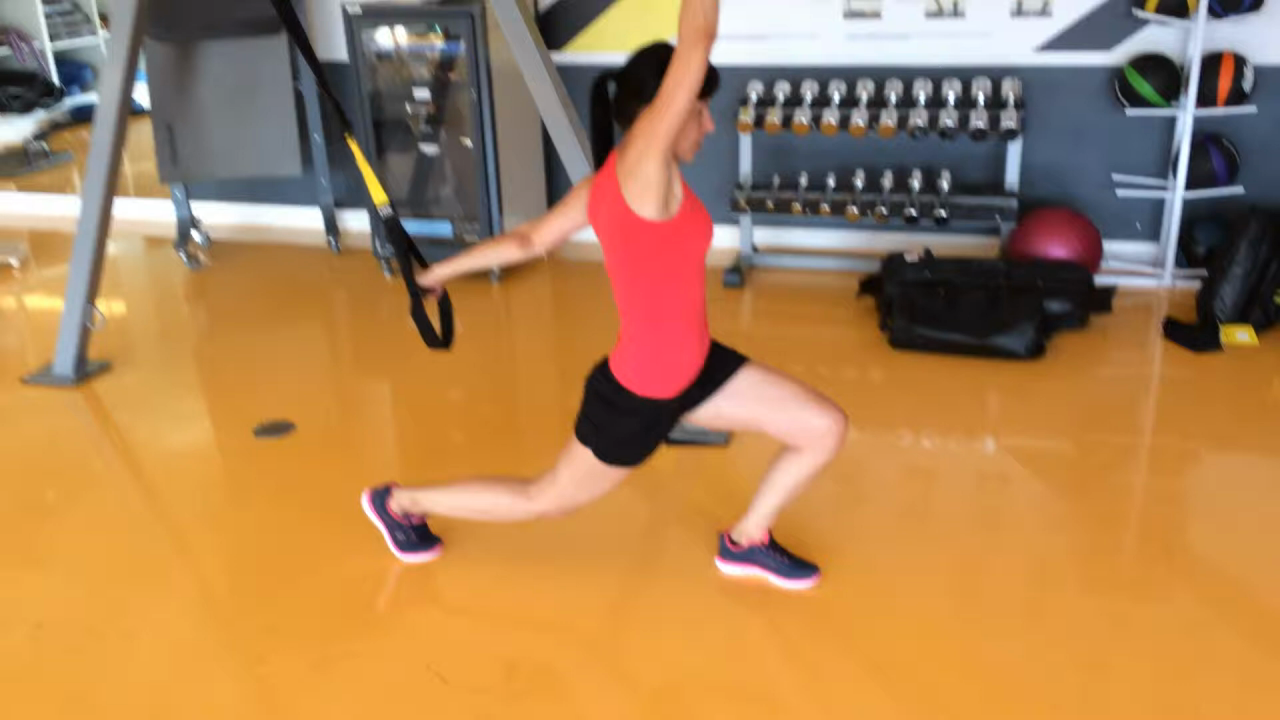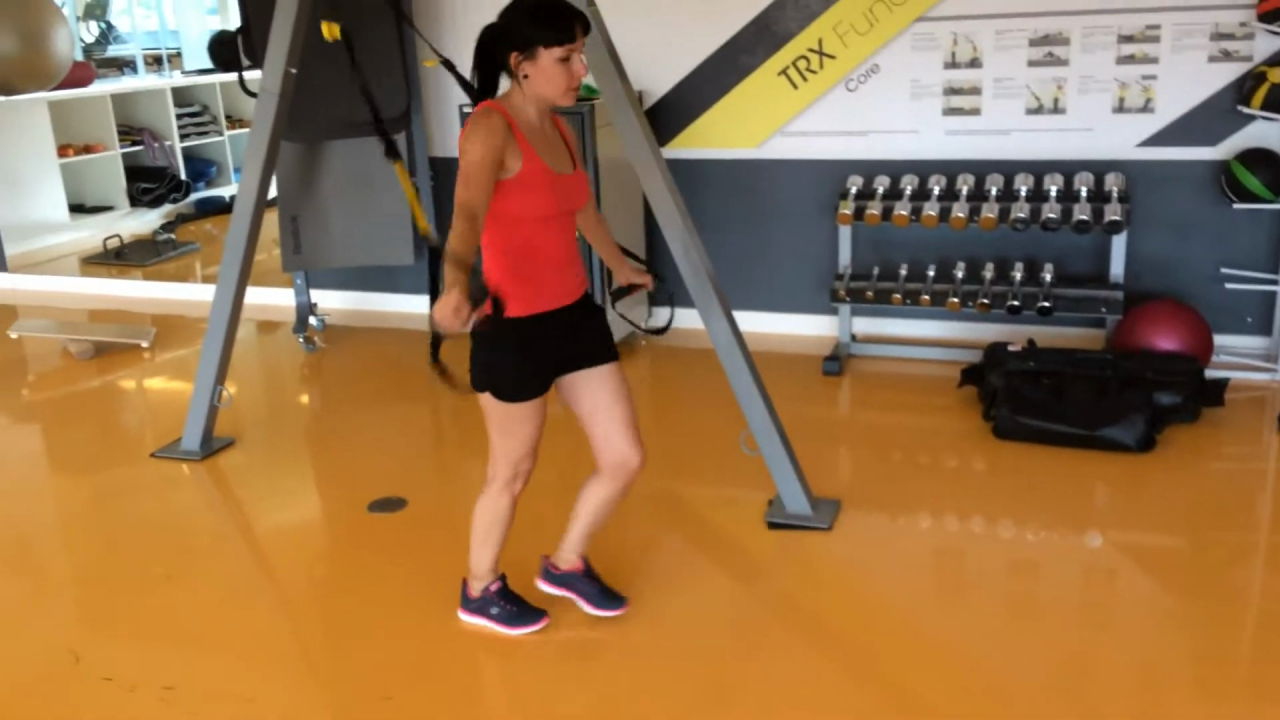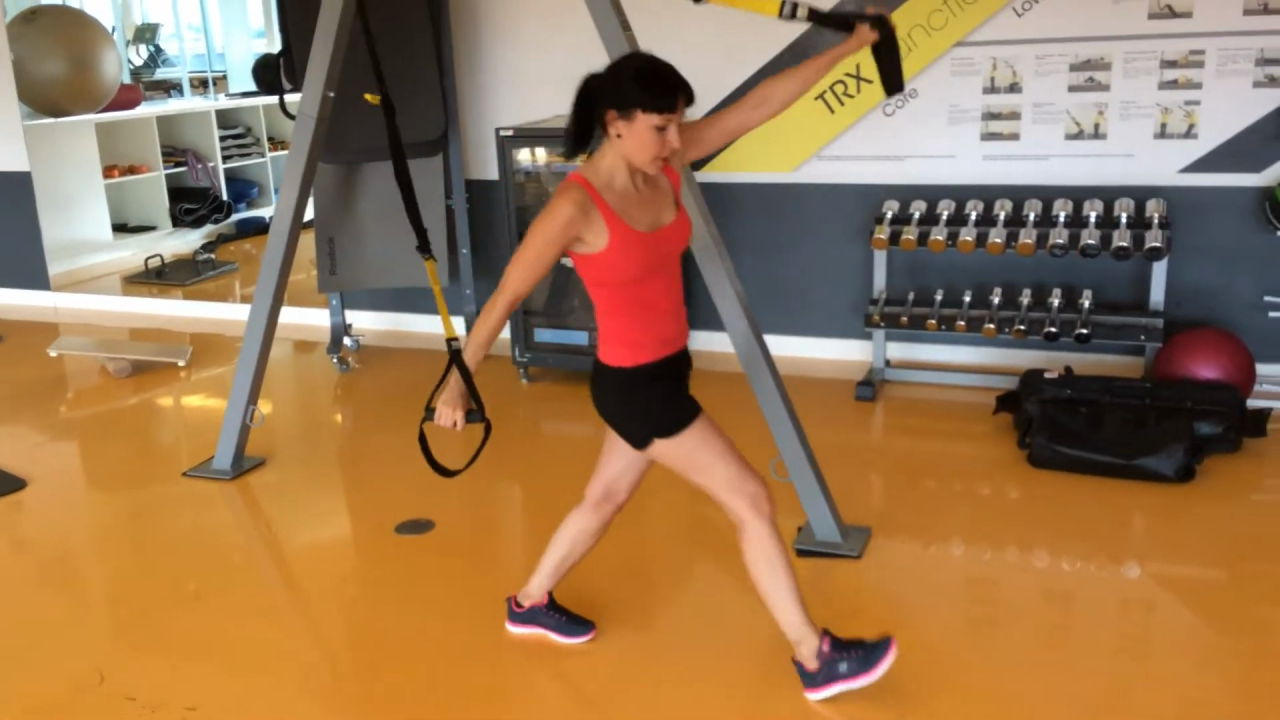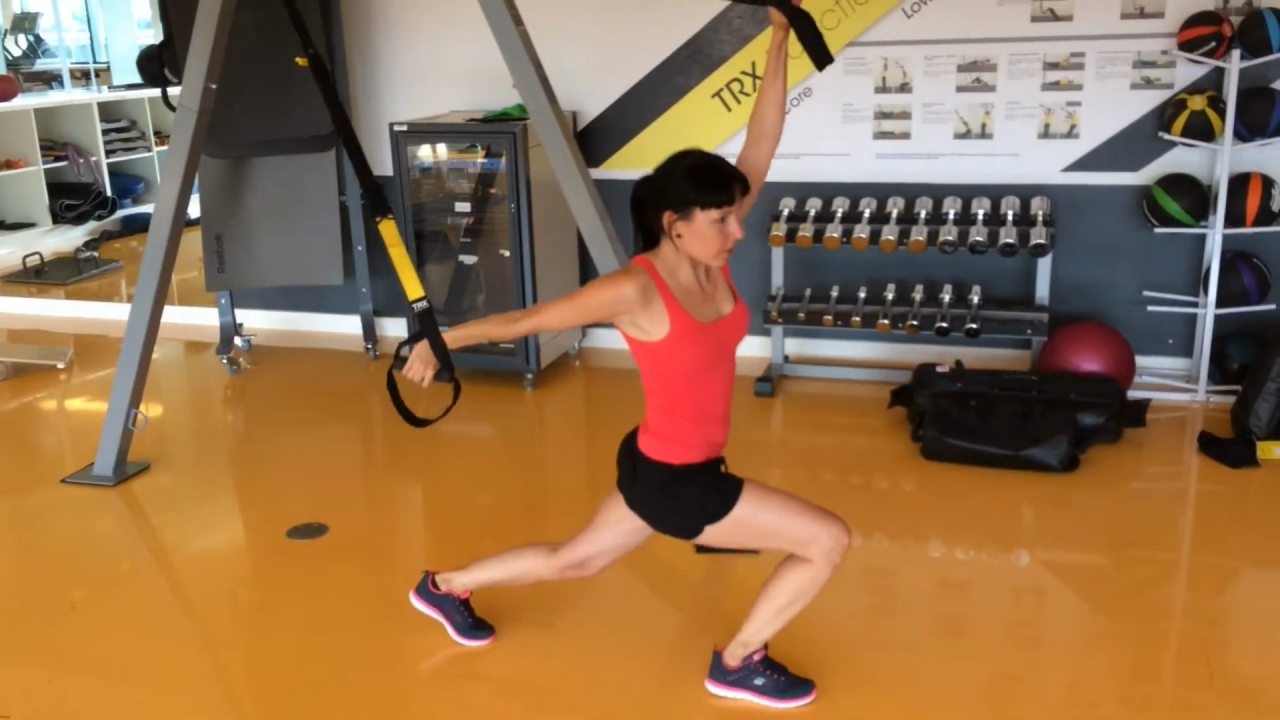
dt=1s
person 1, frame 1
left shoulder: (611, 182)
right shoulder: (641, 166)
left elbow: (528, 240)
left wrist: (444, 269)
left hip: (690, 366)
right hip: (641, 393)
left knee: (825, 427)
right knee: (546, 499)
left ankle: (746, 540)
right ankle: (398, 503)
person 1, frame 2
left shoulder: (556, 126)
right shoulder: (490, 129)
right elbow: (467, 213)
left wrist: (621, 264)
right wrist: (456, 278)
left hip: (576, 317)
right hip: (514, 331)
left knee: (624, 459)
right knee: (511, 475)
left ankle: (567, 565)
right ankle: (480, 592)
person 1, frame 3
left shoulder: (659, 168)
right shoulder: (575, 205)
left elbow: (757, 106)
right elbow: (506, 296)
left wrist: (843, 49)
right wrist: (457, 383)
left hip: (666, 370)
right hip: (633, 387)
left knee: (604, 497)
right knee: (753, 503)
left ankle: (530, 602)
right ankle: (815, 657)
person 1, frame 4
left shoulder: (707, 258)
right shoulder: (634, 290)
left elbow: (761, 147)
right elbow: (523, 319)
right wrist: (436, 344)
left hip: (678, 464)
right hip: (673, 477)
left knee: (577, 559)
right knee: (826, 539)
left ankle: (442, 588)
right ankle: (737, 662)
